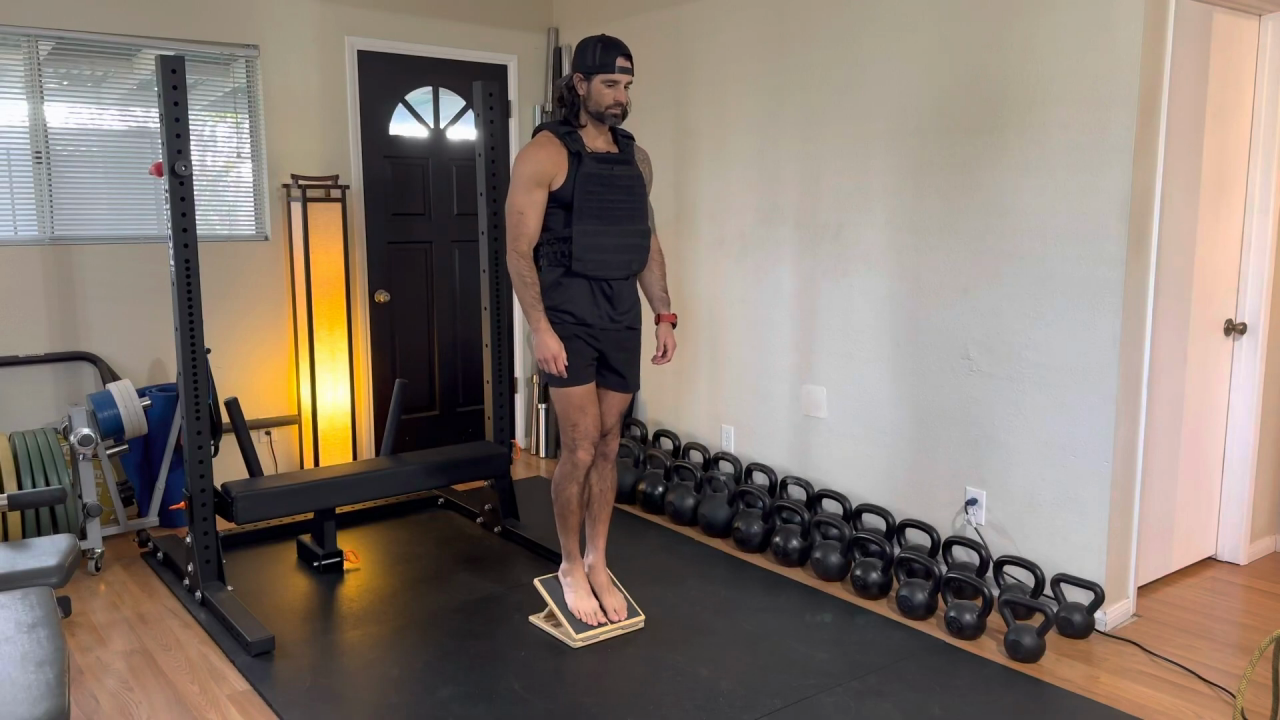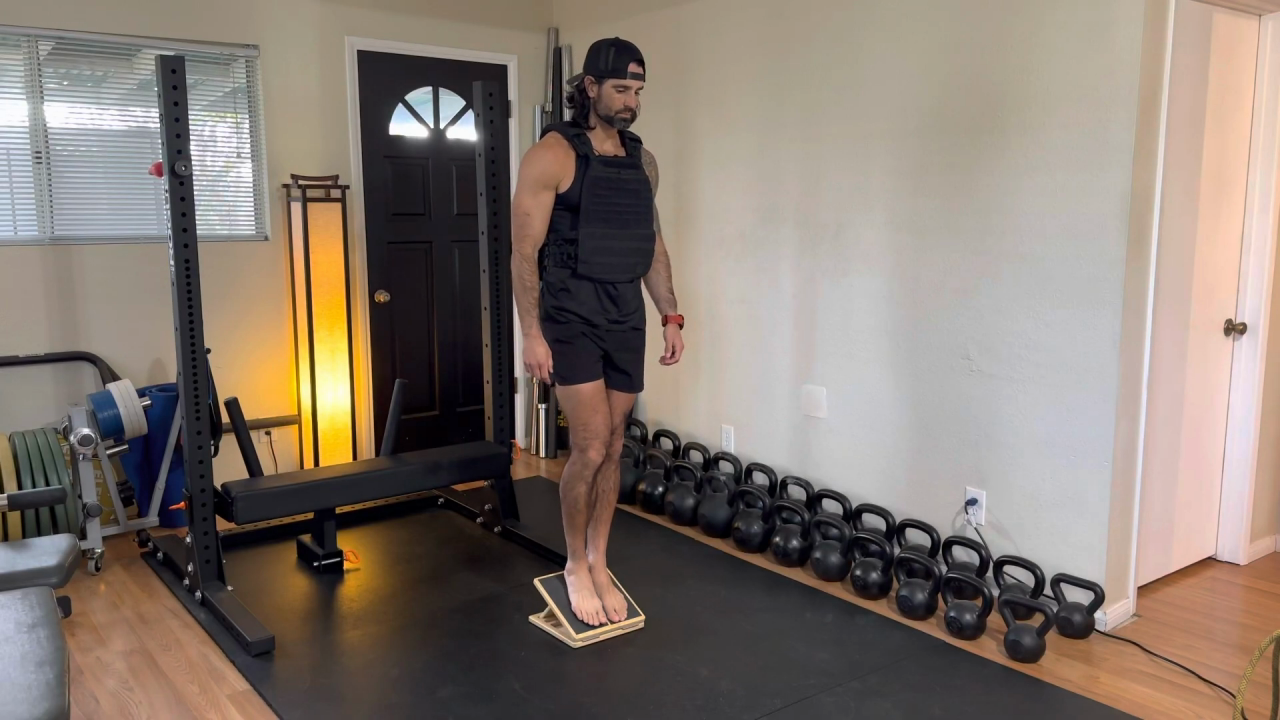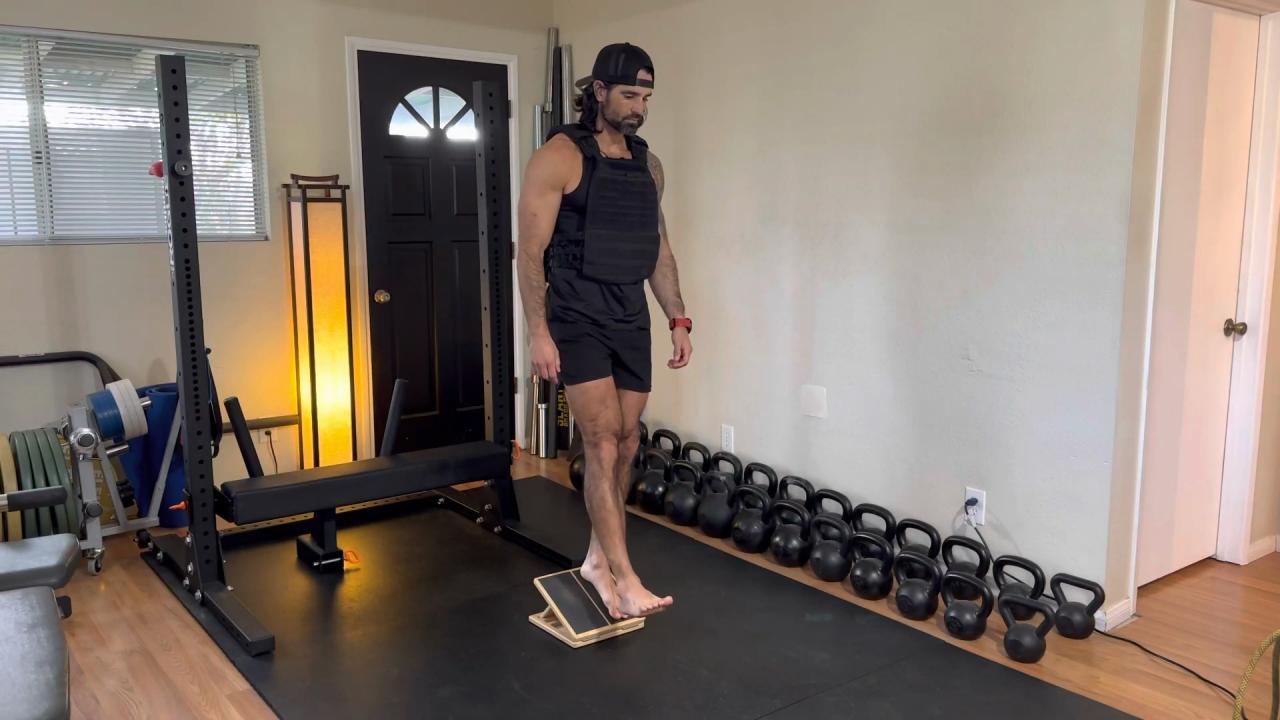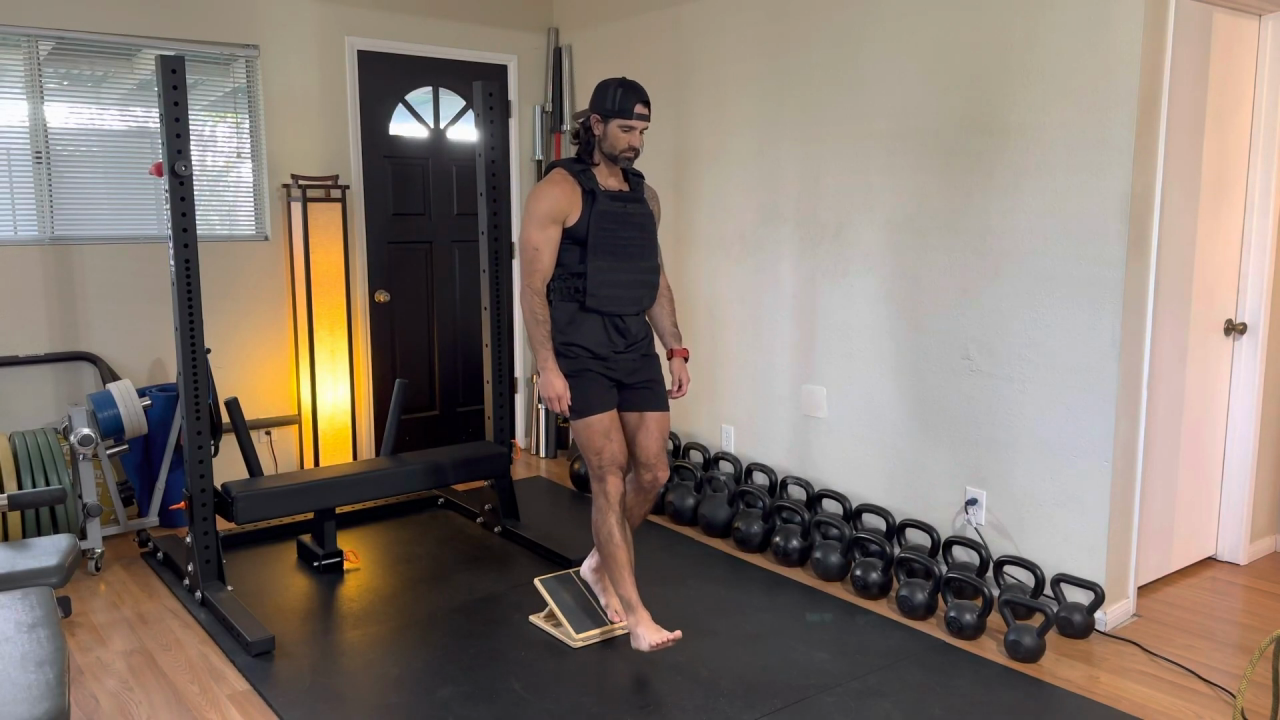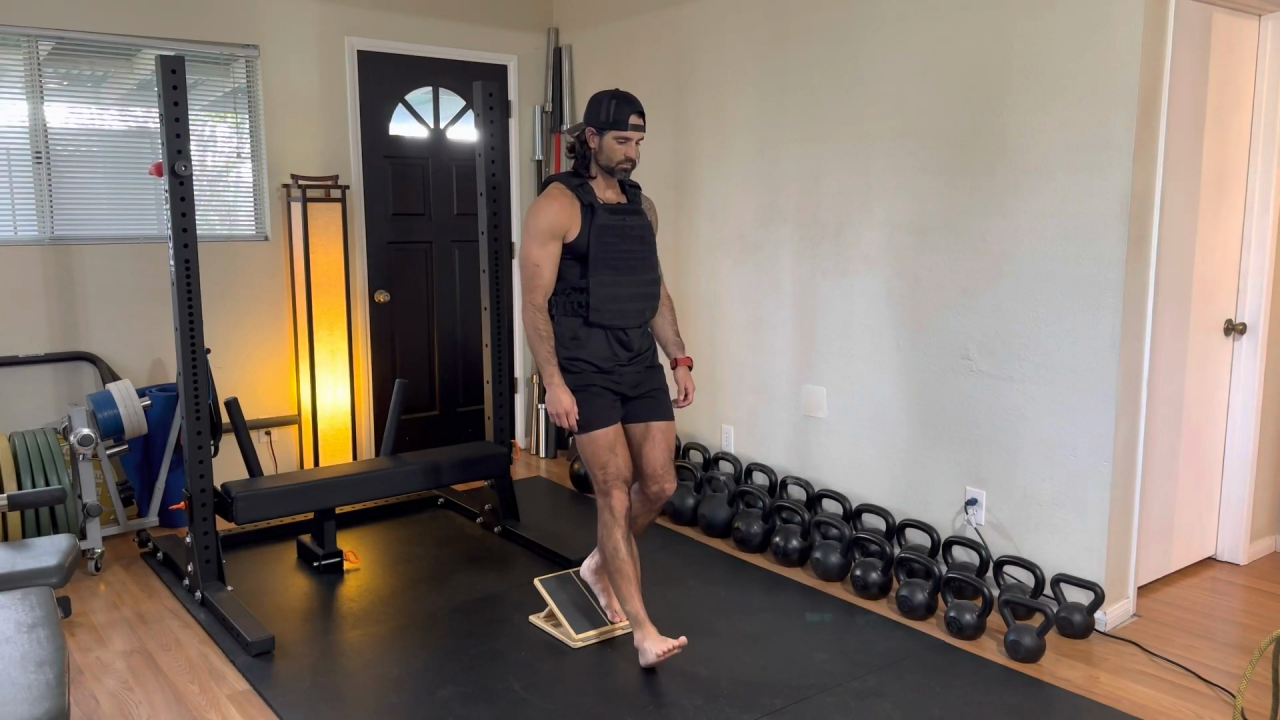
dt=1s
person 1, frame 1
left shoulder: (636, 158)
right shoulder: (545, 154)
left elbow: (648, 243)
right elbow: (520, 250)
left wrist: (665, 315)
right wrist: (540, 328)
left hip: (622, 321)
right hip: (570, 322)
left knee: (607, 446)
right knee: (580, 450)
left ankle: (597, 564)
right ankle: (570, 566)
person 1, frame 2
left shoulder: (643, 161)
right shoulder: (553, 155)
left elbow: (653, 245)
right elbow: (525, 251)
left wrist: (670, 316)
right wrist: (532, 333)
left hip: (625, 320)
right hip: (573, 320)
left knee: (612, 448)
right knee: (591, 447)
left ankle: (598, 564)
right ankle: (575, 565)
person 1, frame 3
left shoulder: (648, 164)
right shoulder: (560, 157)
left elbow: (658, 249)
right elbow: (530, 252)
left wrist: (679, 319)
right wrist: (538, 333)
left hip: (630, 320)
right hip: (577, 319)
left knee: (625, 447)
right knee: (603, 446)
left ankle: (598, 560)
right ankle: (625, 577)
person 1, frame 4
left shoulder: (645, 195)
right shoulder: (559, 190)
right elbow: (533, 287)
left wrist: (675, 349)
right wrist: (547, 366)
left hip: (636, 350)
right hip: (582, 354)
left knee: (652, 472)
right knee: (611, 478)
left ankle: (599, 563)
right ankle: (637, 615)
person 1, frame 5
left shoulder: (642, 206)
right shoulder: (556, 205)
right elbow: (535, 303)
left wrist: (679, 357)
right wrist: (554, 383)
left hip: (640, 363)
right hip: (586, 368)
left knee: (659, 483)
right knee: (615, 492)
left ankle: (601, 564)
right ankle: (643, 629)
